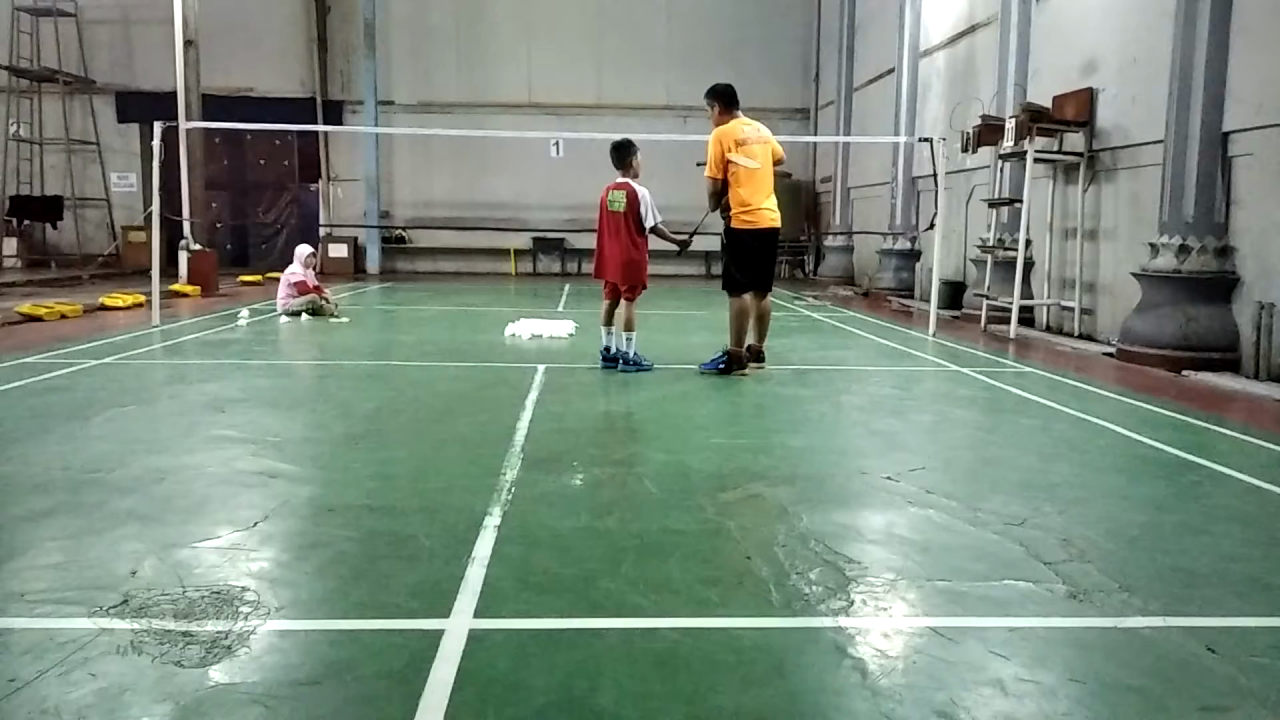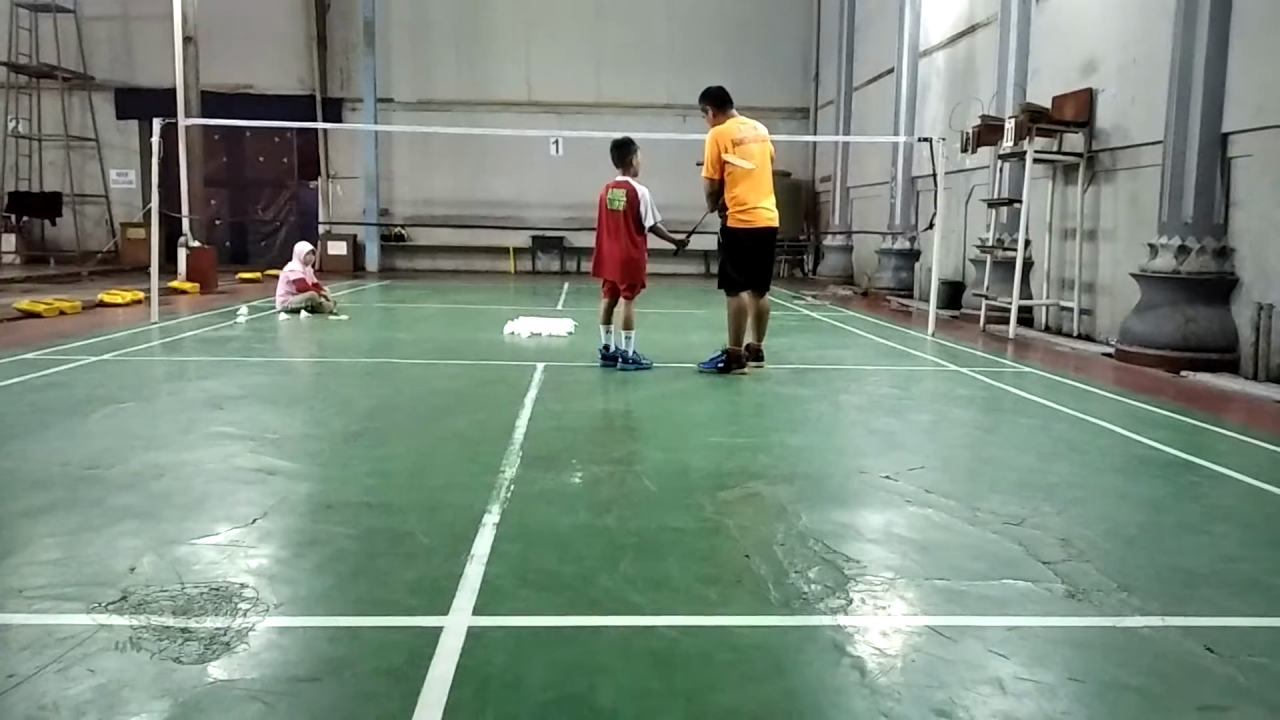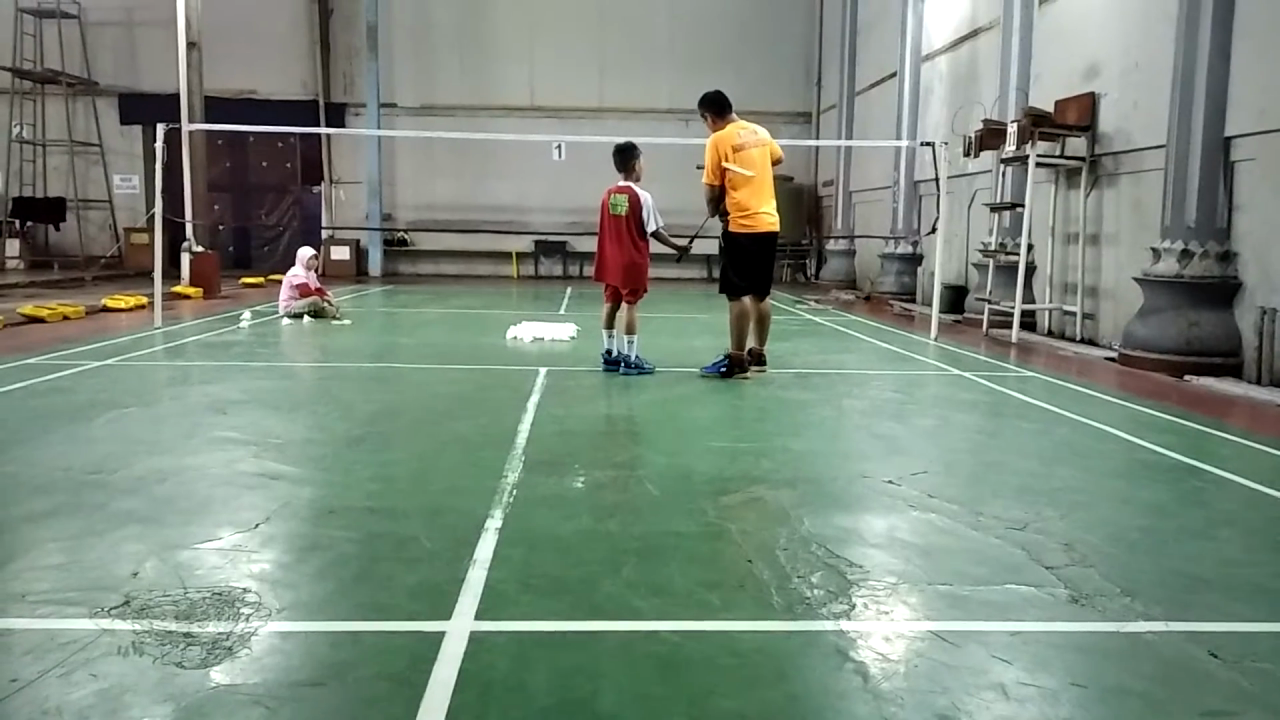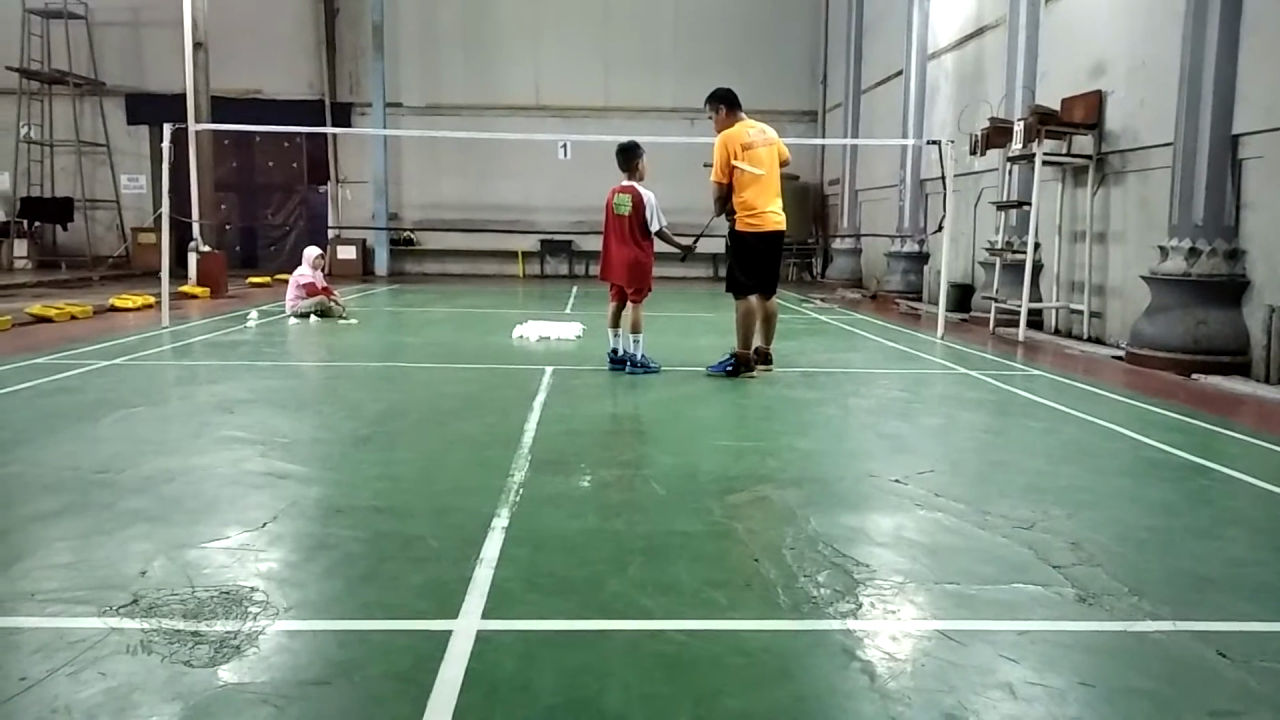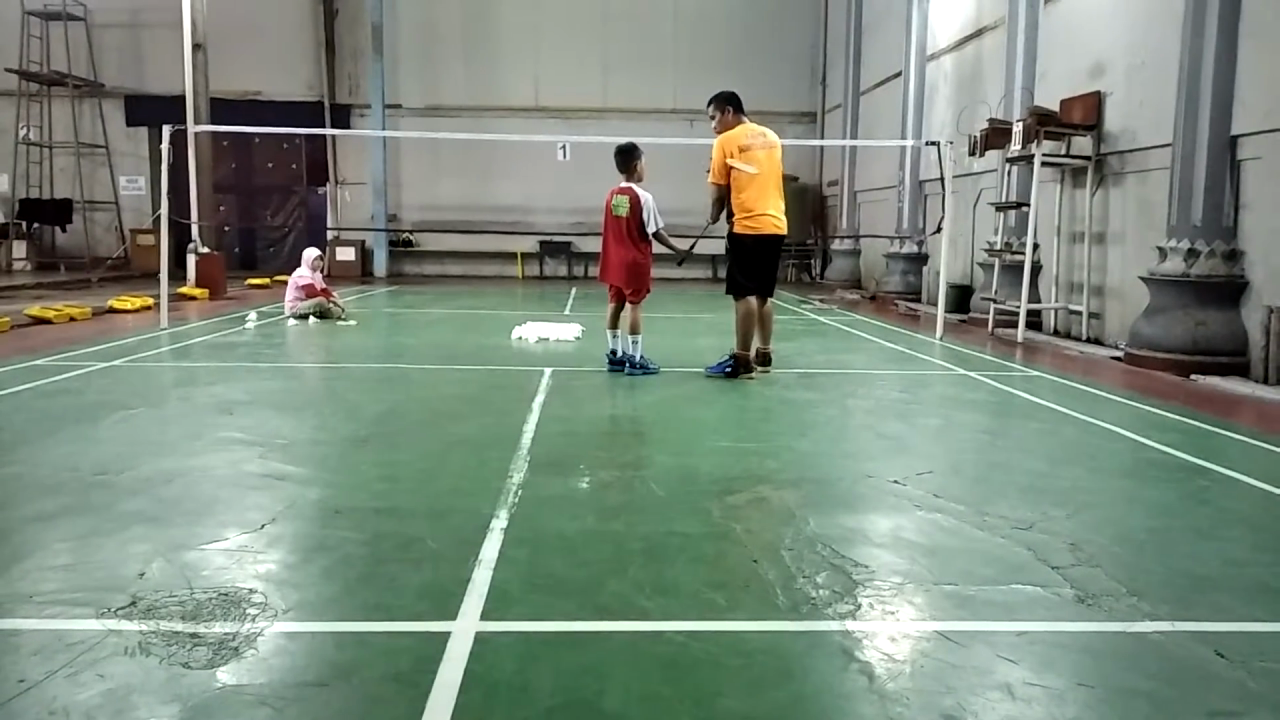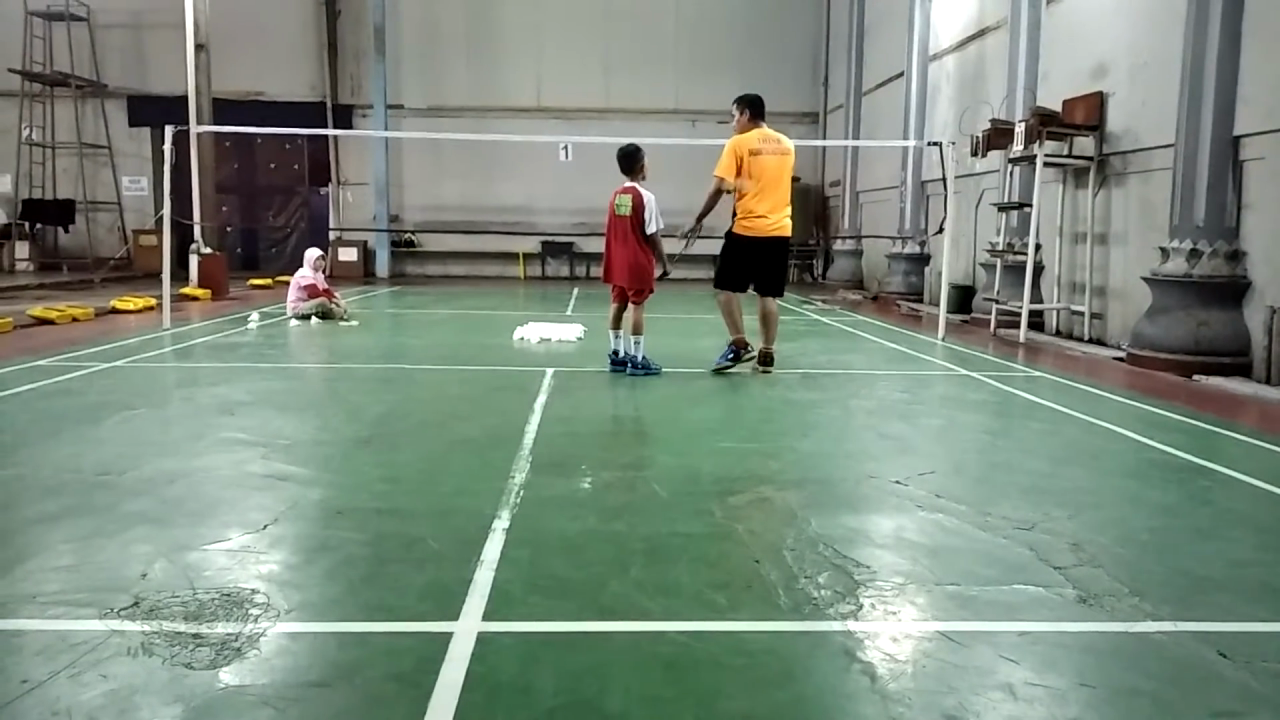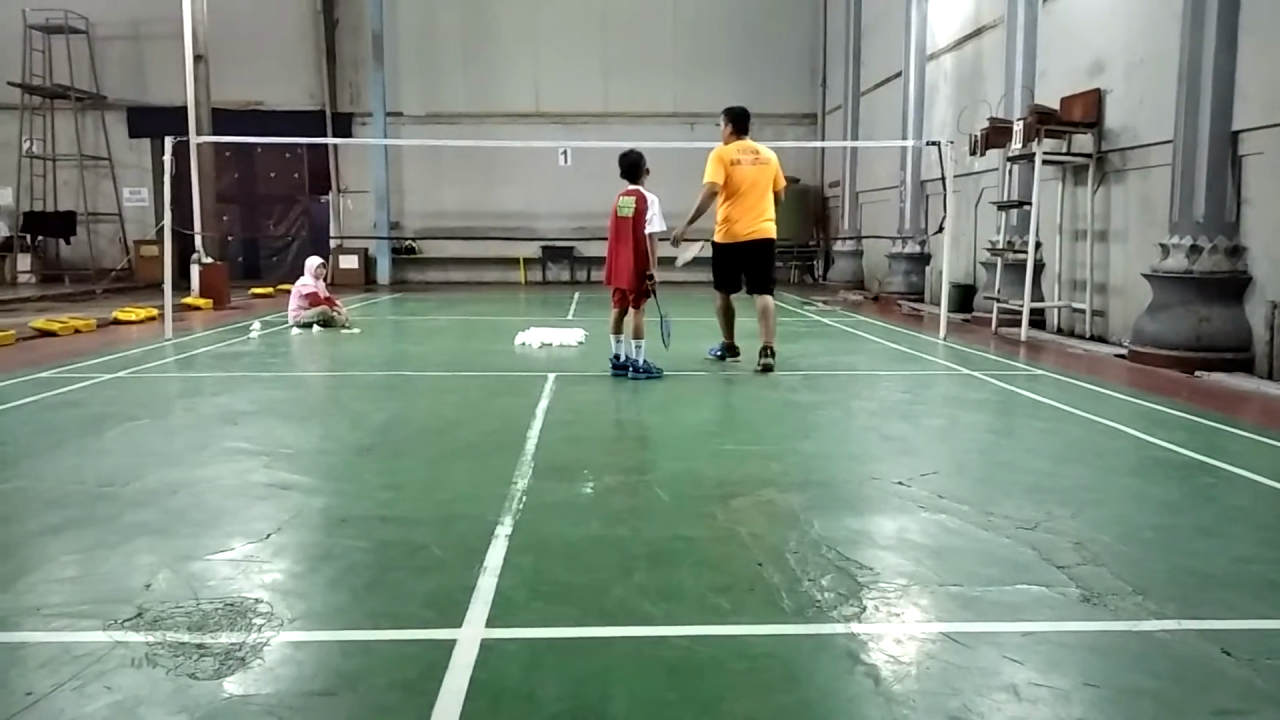
dt=0.4s
person 1, frame 1
left shoulder: (722, 134)
right shoulder: (761, 130)
left elbow: (714, 185)
right elbow: (780, 158)
left wrist: (715, 205)
left hip: (744, 222)
right hip: (770, 220)
left knee: (739, 290)
right knee: (761, 290)
left ankle: (735, 357)
right ankle: (756, 351)
person 1, frame 2
left shoulder: (718, 134)
right shoulder: (759, 128)
left elbow: (711, 185)
left wrist: (713, 206)
left hip: (741, 221)
right hip: (768, 218)
left knee: (737, 289)
right knee: (759, 289)
left ankle: (735, 355)
right ankle: (756, 350)
person 1, frame 3
left shoulder: (718, 140)
right shoulder: (760, 132)
left elbow: (711, 191)
right elbow: (778, 158)
left wrist: (713, 211)
left hip: (742, 226)
right hip: (769, 223)
left knee: (738, 293)
right knee: (760, 293)
left ankle: (737, 360)
right ankle: (757, 354)
person 1, frame 4
left shoulder: (727, 138)
right shoulder: (768, 132)
left elbow: (720, 190)
right elbow: (785, 160)
left wrist: (720, 210)
left hip: (748, 225)
right hip: (775, 222)
left knee: (745, 293)
right knee: (766, 293)
left ankle: (743, 359)
right ankle: (764, 353)
person 1, frame 5
left shoulder: (726, 141)
right shoulder: (771, 137)
left elbow: (719, 191)
left wrist: (714, 216)
left hip: (748, 227)
right hip: (776, 225)
left knee: (744, 294)
right knee: (763, 294)
left ankle: (742, 360)
right ankle: (763, 354)
person 1, frame 6
left shoulder: (738, 143)
right shoulder: (786, 145)
left elbow: (719, 187)
left wrist: (698, 220)
left hip: (747, 230)
right hip: (780, 230)
left knee: (724, 288)
right knee: (769, 294)
left ankle: (739, 344)
right ankle: (767, 354)
person 1, frame 7
left shoulder: (721, 154)
right shoulder: (769, 155)
left elbow: (710, 192)
right elbow: (778, 197)
left wrist: (686, 226)
left hip: (729, 236)
right hip: (764, 234)
left knee: (724, 292)
right knee: (763, 293)
left ankle: (729, 346)
right ankle: (767, 350)
person 2, frame 1
left shoulder: (607, 191)
right shoulder: (639, 192)
left elbow: (607, 226)
right elbow: (653, 226)
right wrist: (676, 241)
left hip: (610, 257)
right hip: (631, 258)
left knee: (610, 301)
right knee: (628, 302)
left ankle: (609, 351)
right ankle: (628, 356)
person 2, frame 2
left shoulder: (607, 190)
right shoulder: (639, 191)
left elbow: (605, 224)
right elbow: (653, 225)
right wrist: (675, 241)
left hip: (609, 256)
right hip: (630, 256)
left knee: (609, 299)
right knee: (627, 301)
left ankle: (608, 350)
right ankle: (627, 355)
person 2, frame 3
left shoulder: (608, 194)
right shoulder: (642, 196)
left elbow: (606, 229)
right elbow: (654, 231)
right wrist: (677, 247)
left hip: (611, 261)
right hip: (633, 261)
left knee: (611, 304)
right knee: (630, 305)
left ankle: (610, 354)
right ankle: (630, 359)
person 2, frame 4
left shoulder: (613, 194)
right shoulder: (645, 195)
left elbow: (611, 228)
right elbow: (658, 230)
right wrist: (681, 246)
left hip: (616, 259)
right hip: (637, 260)
left knee: (616, 303)
right knee: (635, 304)
left ankle: (616, 353)
right ankle: (636, 358)
person 2, frame 5
left shoulder: (612, 195)
right shoulder: (643, 197)
left elbow: (611, 230)
right elbow: (655, 232)
right wrist: (677, 250)
left hip: (615, 261)
right hip: (635, 261)
left knee: (615, 304)
right knee: (634, 306)
left ankle: (615, 354)
right ankle: (635, 359)
person 2, frame 6
left shoulder: (616, 195)
right shoulder: (645, 197)
left elbow: (613, 230)
right elbow: (652, 235)
right wrist: (664, 262)
left hip: (618, 262)
right hip: (638, 263)
left knee: (618, 305)
right knee: (636, 307)
left ankle: (617, 355)
right ankle: (637, 360)
person 2, frame 7
left shoulder: (619, 199)
right shoulder: (649, 200)
left elbow: (616, 232)
right elbow: (650, 236)
right wrist: (652, 269)
left hip: (618, 266)
right hip: (637, 267)
left knee: (618, 310)
right knee: (636, 311)
left ankle: (619, 360)
right ankle: (638, 364)
